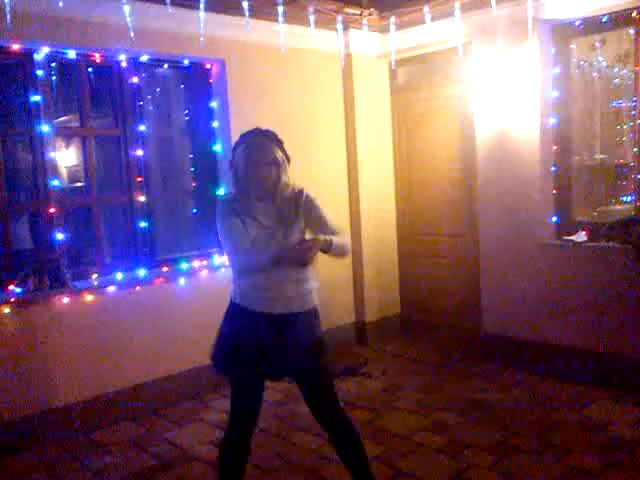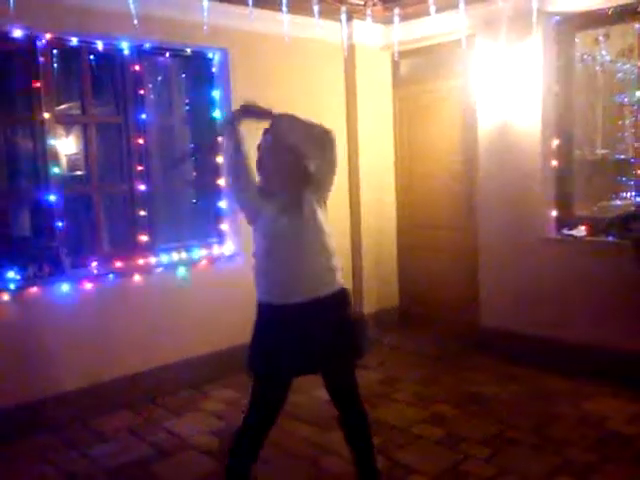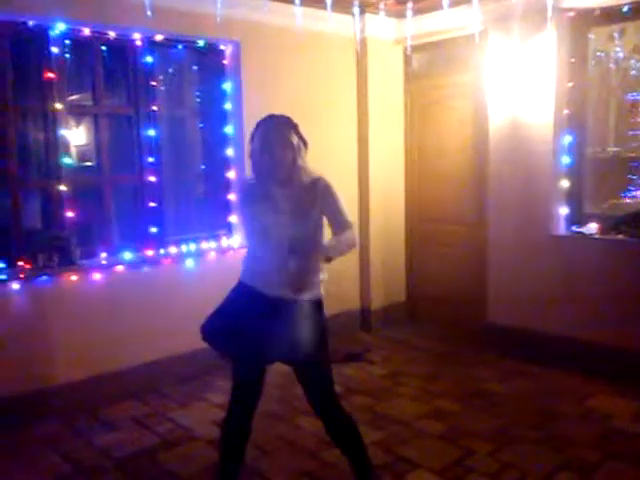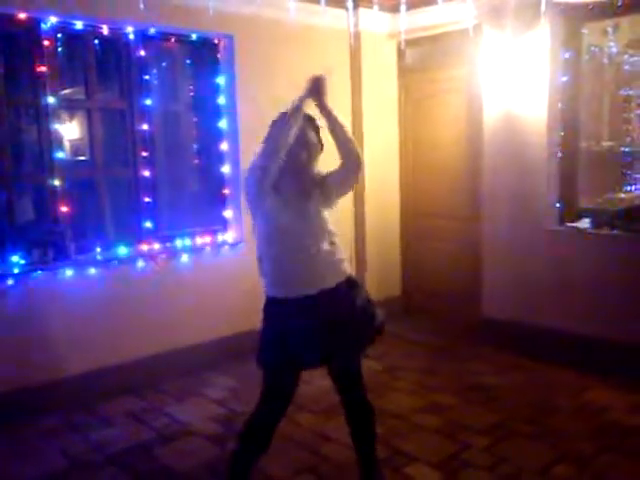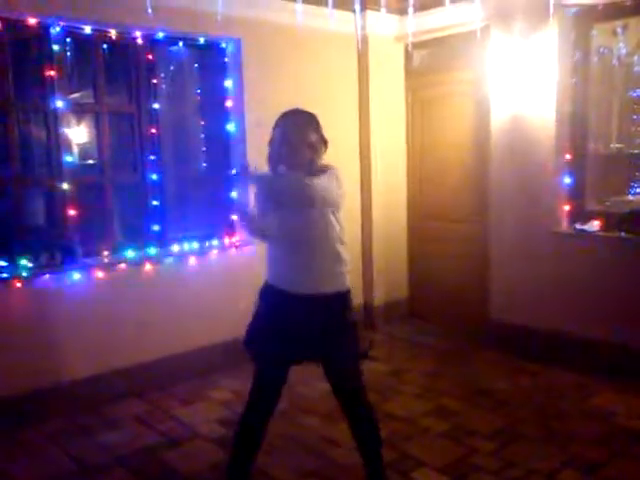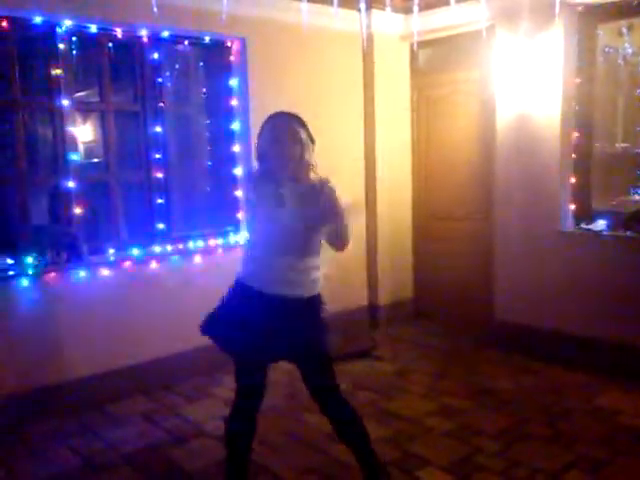
dt=0.7s
person 1, frame 1
left shoulder: (299, 201)
right shoulder: (230, 209)
left elbow: (343, 245)
right elbow: (239, 262)
left wrist: (321, 241)
right wrist: (280, 255)
left hip: (299, 319)
right hip: (248, 321)
left knee: (328, 409)
right knee: (242, 417)
person 1, frame 2
left shoulder: (314, 193)
right shoulder: (255, 200)
left elbow: (323, 140)
right elbow: (238, 175)
left wrist: (266, 115)
right wrist: (233, 136)
left hip: (328, 308)
right hip: (278, 315)
left knee: (348, 401)
right knee: (262, 412)
person 1, frame 3
left shoulder: (317, 187)
right shoulder: (251, 193)
left elbow: (349, 233)
right elbow: (262, 238)
left wrist: (322, 251)
left hip: (303, 308)
right hip: (254, 304)
left knee: (325, 403)
right knee: (242, 404)
person 1, frame 4
left shoulder: (319, 186)
right shoulder: (257, 185)
left elbow: (353, 171)
right elbow: (272, 152)
left wrist: (324, 110)
right wrist: (301, 106)
left hip: (336, 299)
right hip: (287, 308)
left knee: (353, 392)
right knee: (274, 403)
person 1, frame 5
left shoulder: (327, 179)
right shoulder: (267, 188)
left elbow: (310, 192)
right elbow: (268, 231)
left wrist: (262, 175)
right wrist: (247, 216)
left hip: (330, 303)
right hip: (281, 302)
left knee: (352, 395)
right knee: (261, 400)
person 1, frame 6
left shoulder: (321, 189)
right shoulder: (255, 185)
left elbow: (340, 242)
right elbow: (274, 230)
left wrist: (333, 206)
right wrist: (304, 214)
left hip: (301, 306)
right hip: (253, 303)
left knee: (330, 398)
right knee: (247, 399)
